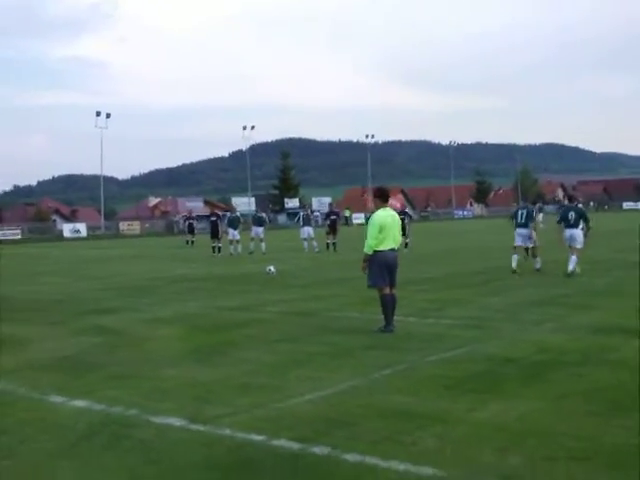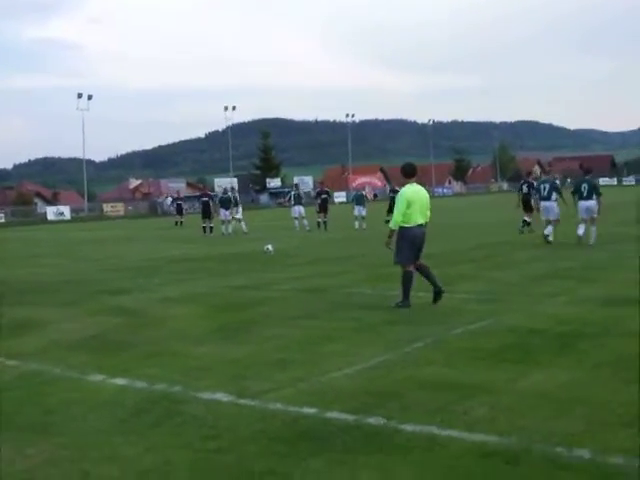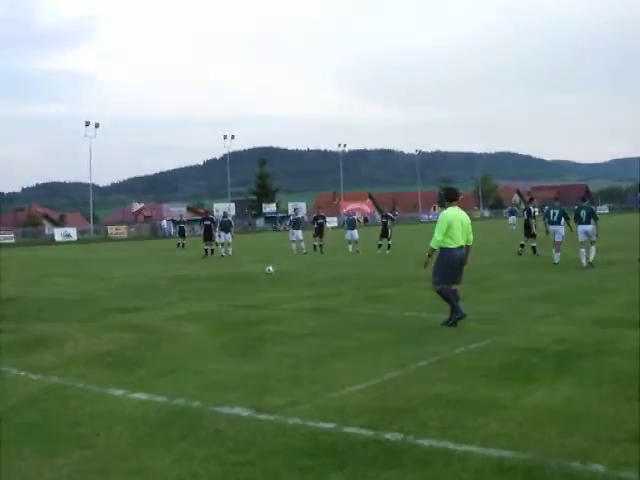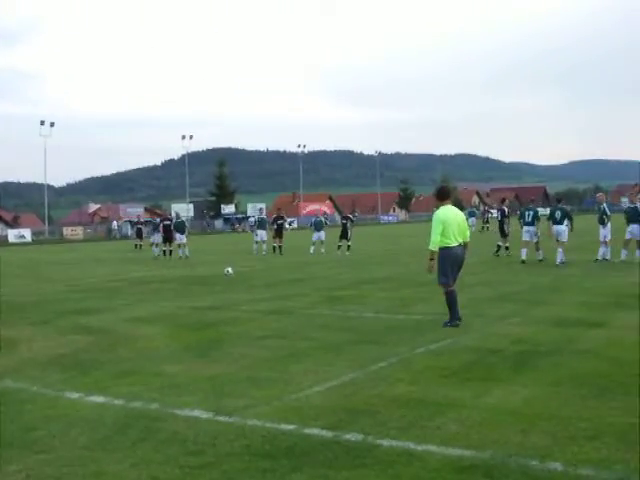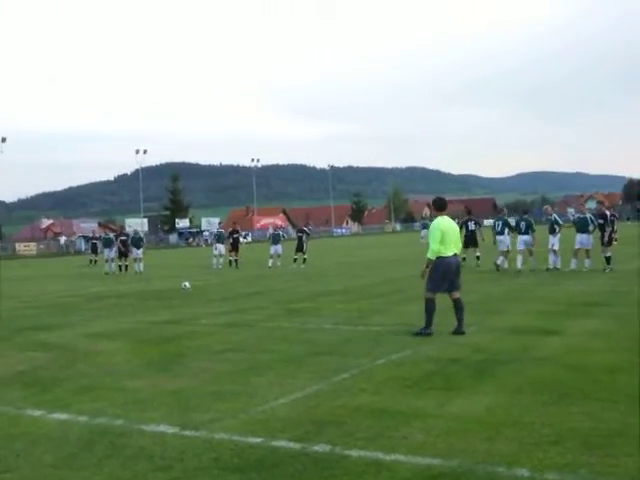
dt=0.7s
person 1, frame 1
left shoulder: (376, 217)
right shoulder: (395, 216)
left elbow: (371, 242)
right elbow: (399, 238)
left wrist: (365, 260)
left hip: (379, 255)
right hip: (393, 254)
left knee: (383, 290)
right knee: (391, 289)
left ankle: (388, 324)
right ankle: (391, 322)
person 1, frame 2
left shoulder: (404, 192)
right shoulder: (424, 192)
left elbow: (397, 217)
right elbow: (427, 214)
left wrist: (390, 236)
left hip: (407, 231)
right hip: (421, 230)
left knee: (407, 266)
right knee: (416, 262)
left ankle: (406, 300)
right ankle: (437, 287)
person 1, frame 3
left shoulder: (445, 214)
right shoulder: (465, 215)
left elbow: (437, 238)
right elbow: (469, 239)
left wrist: (429, 255)
right wrist: (466, 256)
left hip: (447, 252)
right hip: (461, 252)
left knee: (438, 285)
right knee: (453, 285)
left ankle: (458, 311)
right ankle: (453, 317)
person 1, frame 4
left shoulder: (439, 214)
right shoulder: (459, 213)
left elbow: (435, 240)
right elbow: (466, 236)
left wrist: (431, 259)
right wrist: (464, 252)
left hip: (447, 251)
right hip: (459, 250)
left knee: (447, 286)
right knee: (449, 284)
left ankle: (454, 319)
right ankle: (456, 314)
person 1, frame 5
left shoulder: (436, 224)
right shoulder: (453, 224)
left elbow: (434, 248)
right elbow: (459, 245)
left wrist: (427, 266)
left hip: (442, 261)
right hip: (455, 260)
left knee: (429, 293)
right knee: (455, 294)
left ankle: (428, 328)
right ankle: (460, 326)
